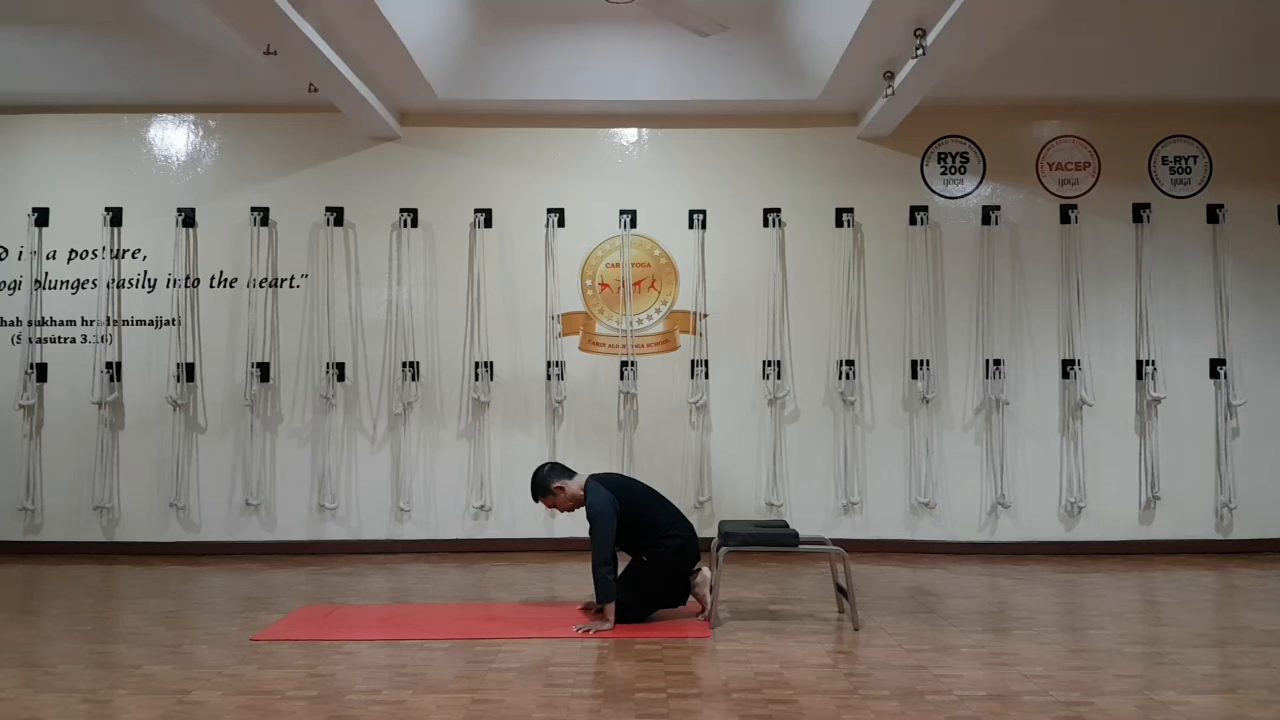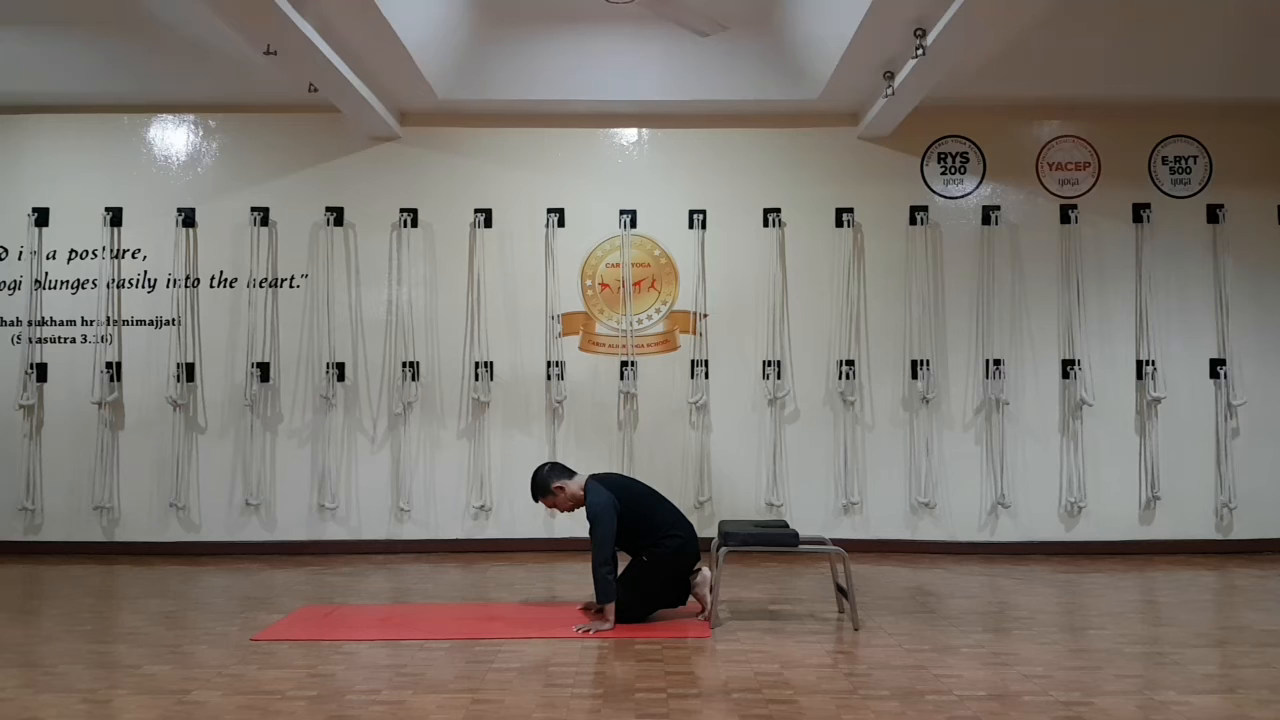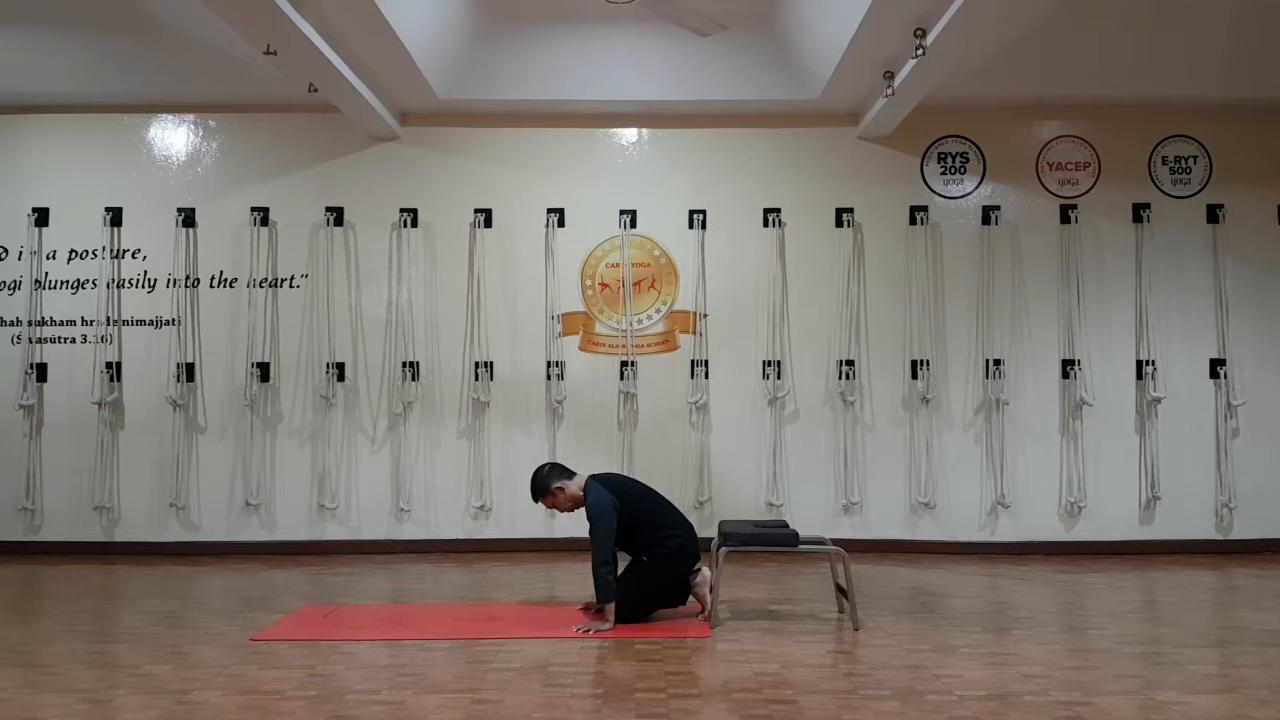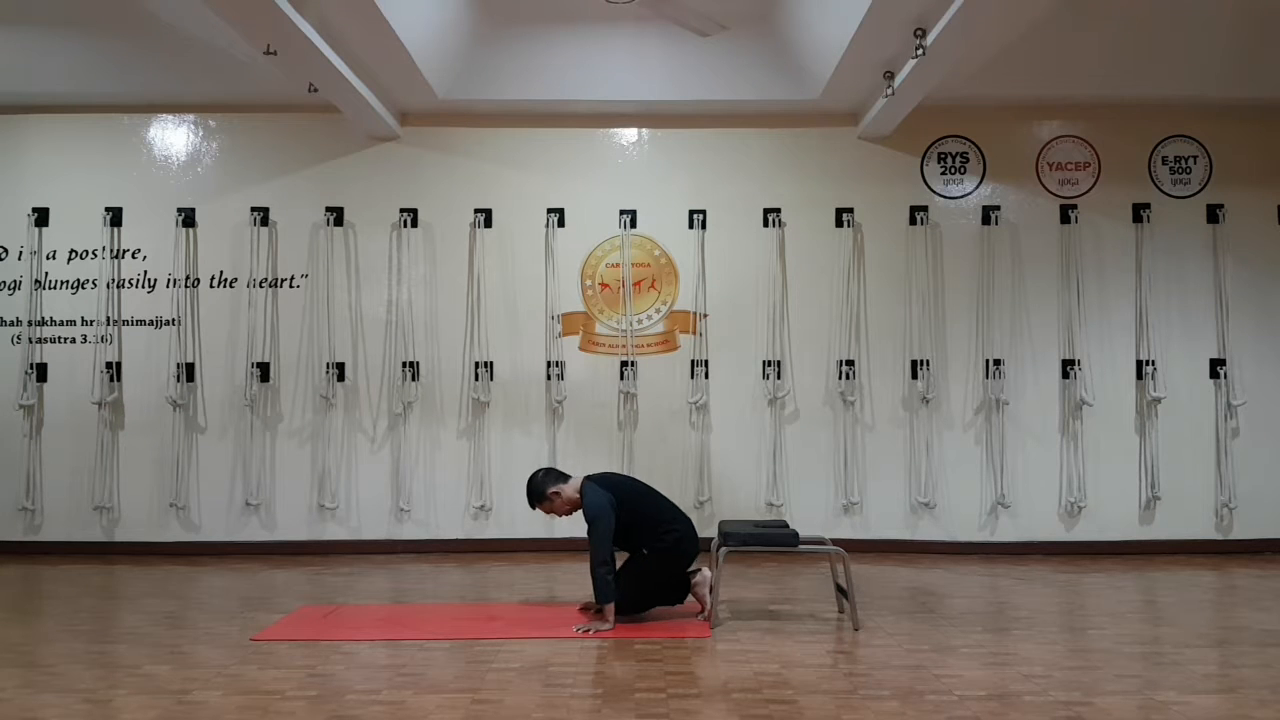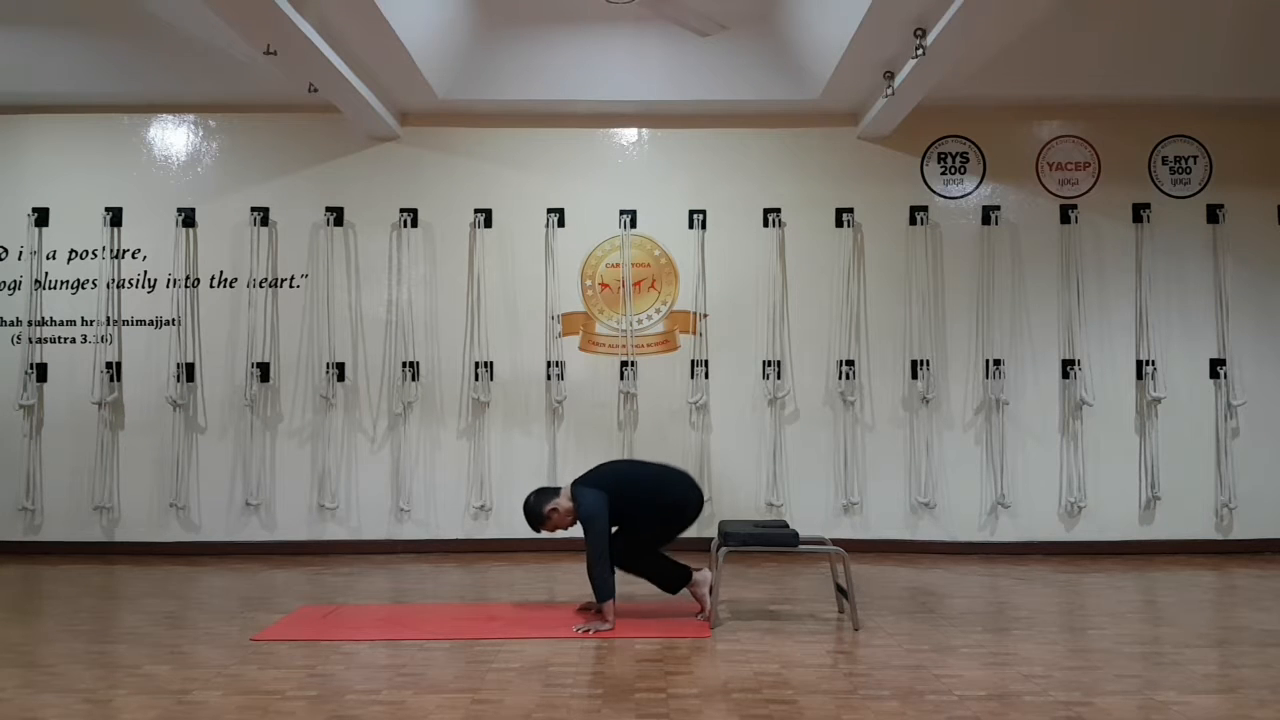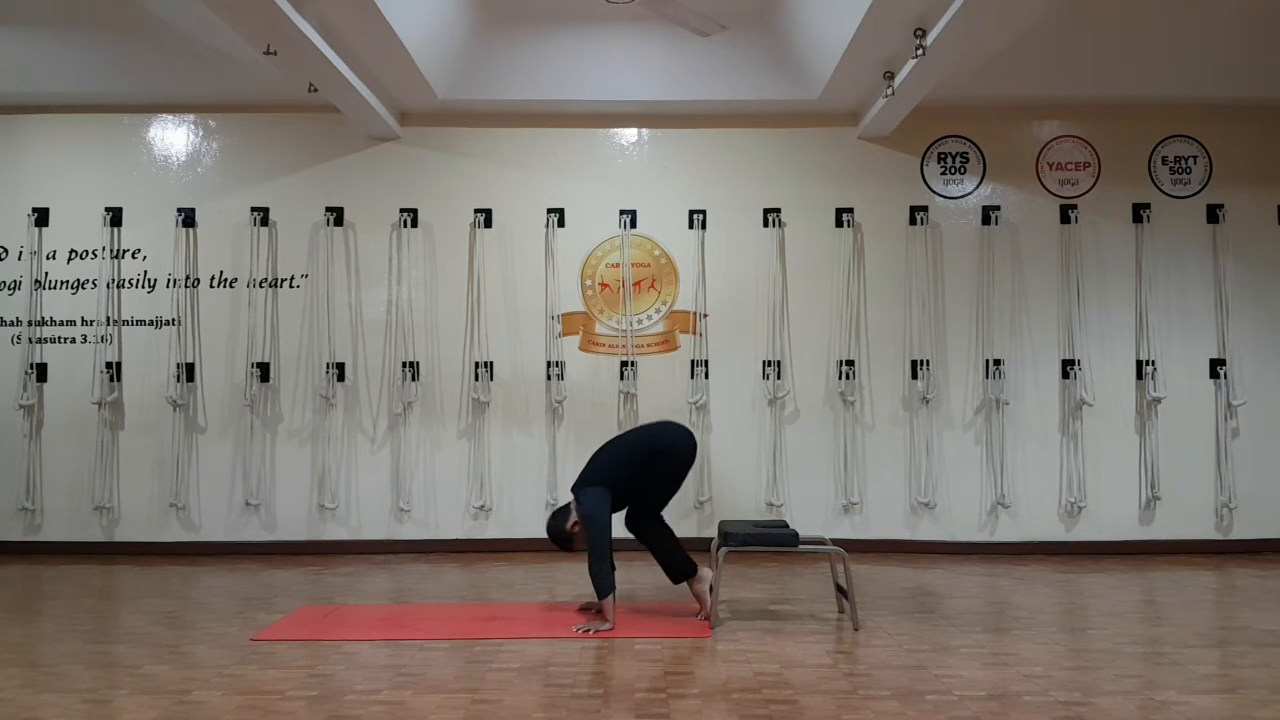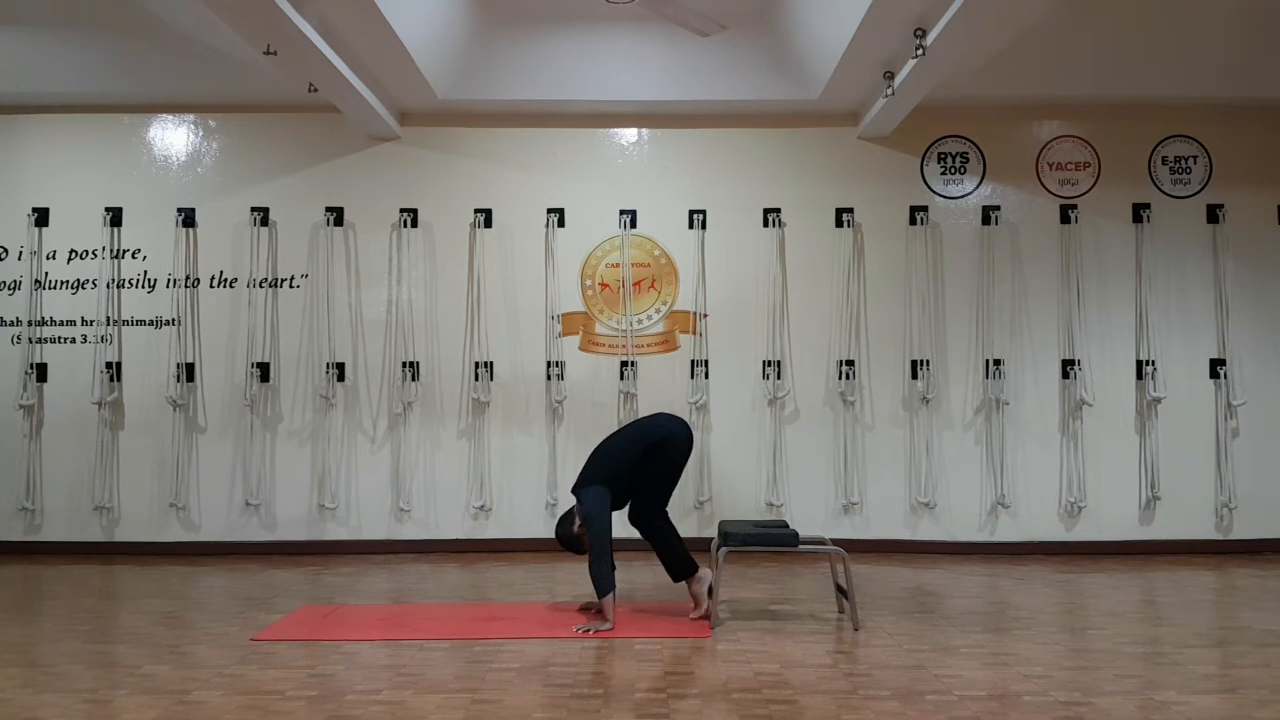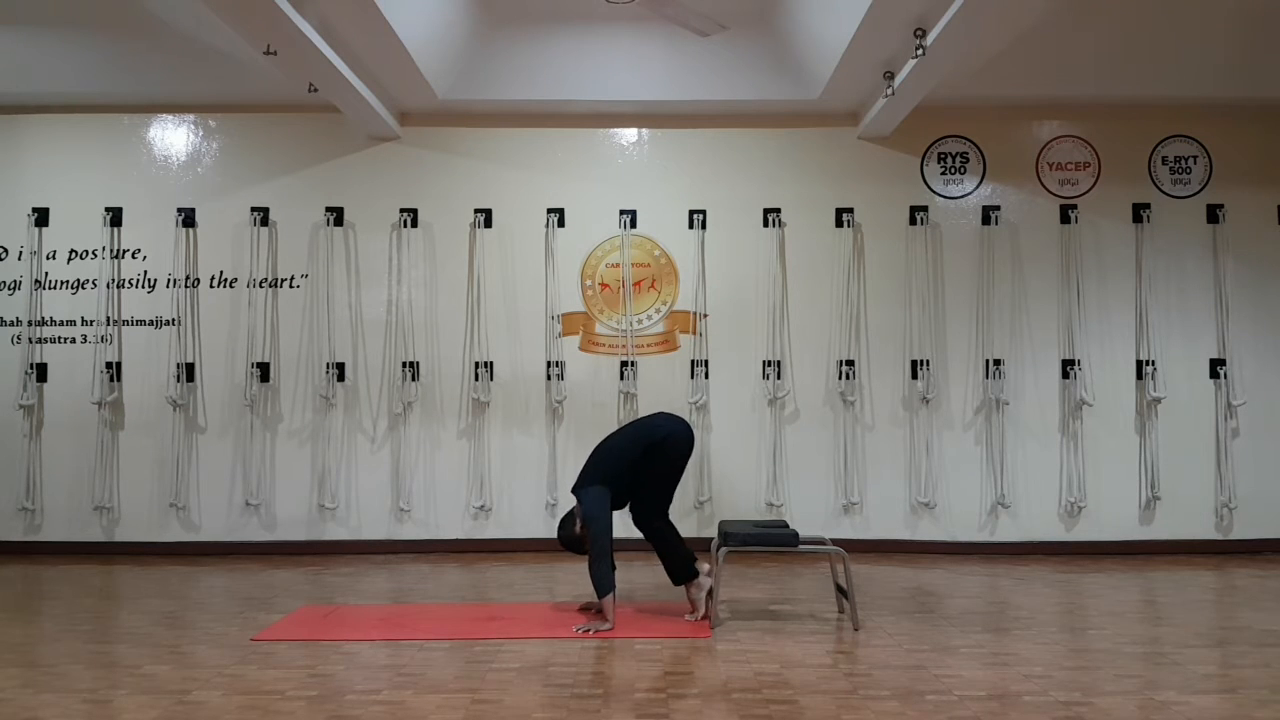
dt=0.4s
person 1, frame 1
left shoulder: (598, 501)
right shoulder: (598, 488)
left elbow: (602, 559)
right elbow: (607, 553)
left wrist: (608, 619)
right wrist: (605, 600)
left hip: (673, 547)
right hip: (675, 543)
left knee: (623, 609)
right knee: (622, 598)
left ankle: (692, 585)
right ankle: (692, 579)
person 1, frame 2
left shoulder: (598, 501)
right shoulder: (598, 488)
left elbow: (602, 559)
right elbow: (607, 552)
left wrist: (608, 619)
right wrist: (605, 600)
left hip: (673, 547)
right hip: (675, 543)
left knee: (623, 610)
right knee: (622, 598)
left ankle: (692, 585)
right ankle: (693, 578)
person 1, frame 3
left shoulder: (598, 501)
right shoulder: (598, 489)
left elbow: (603, 559)
right elbow: (607, 553)
left wrist: (608, 619)
right wrist: (606, 601)
left hip: (673, 548)
right hip: (674, 543)
left knee: (623, 610)
right knee: (623, 597)
left ankle: (692, 584)
right ankle: (691, 579)
person 1, frame 4
left shoulder: (595, 501)
right shoulder: (594, 489)
left elbow: (601, 560)
right elbow: (604, 552)
left wrist: (608, 619)
right wrist: (604, 602)
left hip: (674, 543)
right hip: (674, 539)
left knee: (621, 603)
right knee: (622, 591)
left ankle: (692, 583)
right ankle: (693, 579)
person 1, frame 5
left shoulder: (589, 503)
right shoulder: (585, 494)
left elbow: (598, 560)
right elbow: (601, 555)
left wrist: (607, 619)
right wrist: (605, 602)
left hip: (681, 499)
right hip: (676, 498)
left knee: (621, 552)
right knee: (617, 548)
left ankle: (693, 580)
right ankle: (693, 578)
person 1, frame 6
left shoulder: (591, 504)
right shoulder: (590, 497)
left elbow: (599, 559)
right elbow: (603, 553)
left wrist: (608, 619)
right wrist: (605, 602)
left hip: (673, 446)
right hip: (669, 445)
left knee: (641, 522)
right knee: (641, 521)
left ankle: (695, 577)
right ankle: (695, 576)
person 1, frame 7
left shoulder: (591, 504)
right shoulder: (591, 497)
left elbow: (599, 559)
right elbow: (603, 553)
left wrist: (608, 619)
right wrist: (605, 603)
left hip: (668, 436)
right hip: (663, 435)
left knee: (647, 518)
right knee: (643, 516)
left ankle: (695, 577)
right ankle: (694, 575)
person 1, frame 8
left shoulder: (591, 504)
right shoulder: (593, 498)
left elbow: (599, 559)
right elbow: (603, 553)
left wrist: (608, 619)
right wrist: (606, 603)
left hip: (669, 435)
right hip: (663, 435)
left knee: (649, 518)
right knee: (646, 514)
left ankle: (694, 582)
right ankle: (695, 569)
